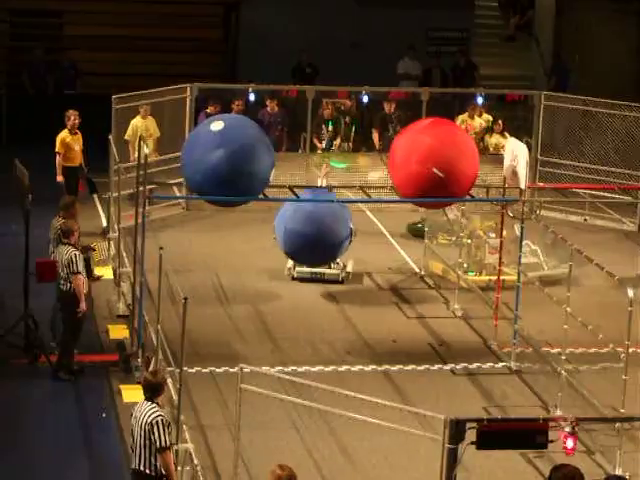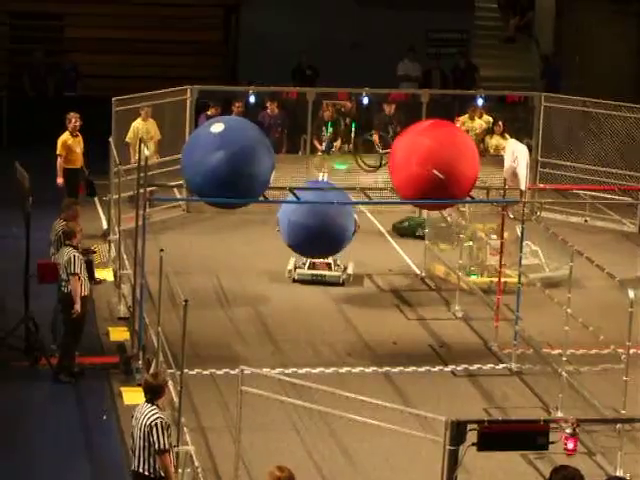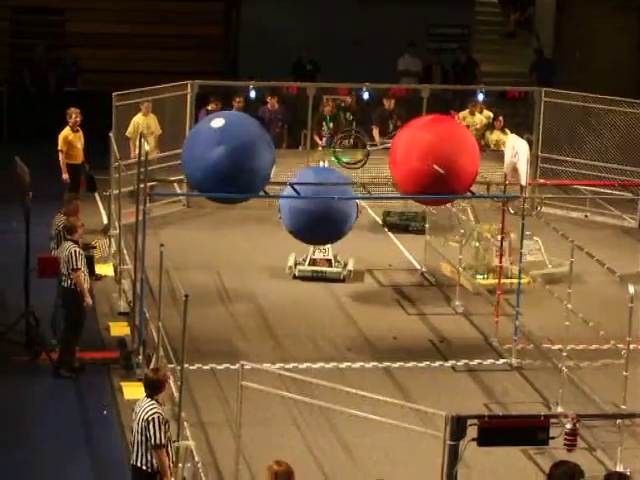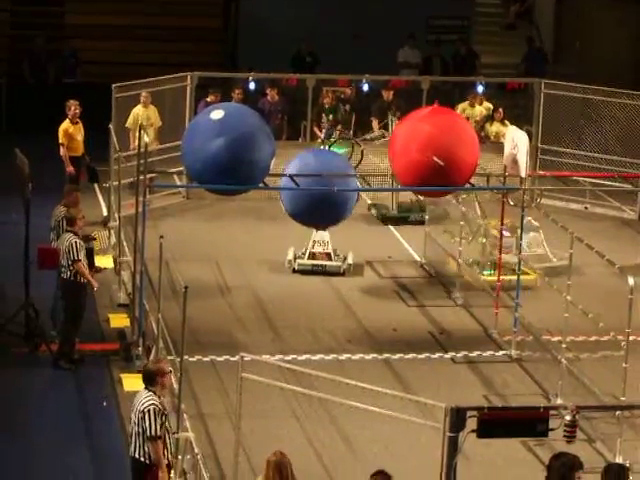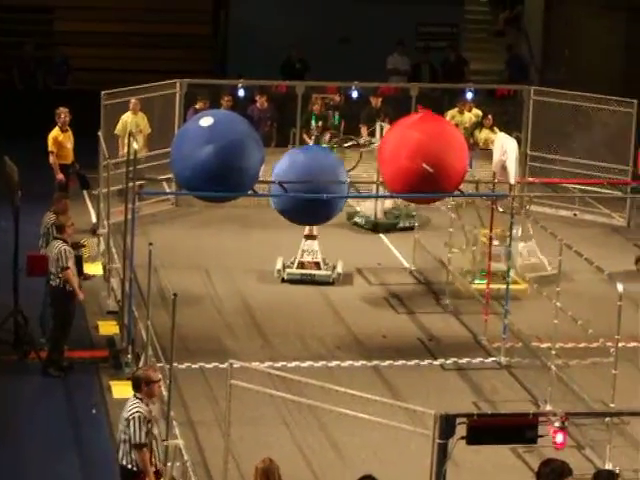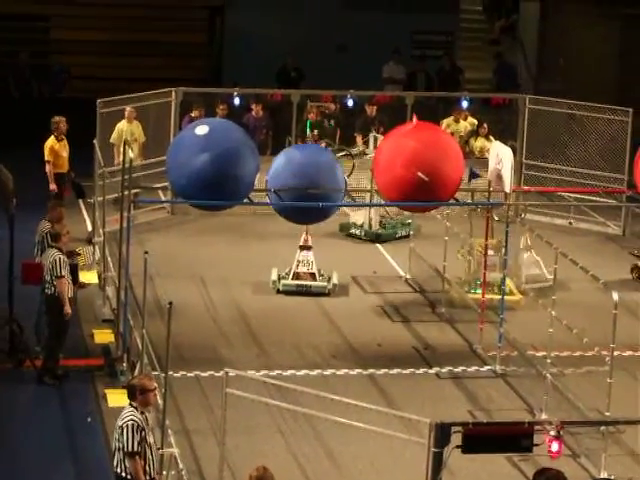
dt=0.2s
person 1, frame 1
left shoulder: (59, 250)
right shoulder: (74, 253)
right elbow: (77, 278)
right wrist: (83, 301)
left hip: (64, 293)
right hip: (73, 296)
left knee: (69, 331)
right knee: (72, 332)
left ankle: (67, 364)
right ankle: (60, 368)
person 1, frame 2
left shoulder: (63, 251)
right shoulder: (74, 255)
right elbow: (74, 280)
right wrist: (77, 302)
left hip: (65, 295)
right hip: (74, 298)
left knee: (70, 333)
right knee: (73, 334)
left ankle: (68, 366)
right ankle: (61, 370)
person 1, frame 3
left shoulder: (64, 246)
right shoulder: (74, 250)
right elbow: (77, 275)
right wrist: (86, 296)
left hip: (66, 289)
right hip: (74, 292)
left knee: (71, 327)
right knee: (73, 329)
left ankle: (69, 361)
right ankle: (61, 365)
person 1, frame 4
left shoulder: (64, 237)
right shoulder: (75, 241)
right elbow: (78, 266)
right wrist: (92, 281)
left hip: (66, 280)
right hip: (75, 284)
left knee: (71, 319)
right knee: (72, 321)
left ankle: (68, 352)
right ankle: (61, 356)
person 1, frame 5
left shoulder: (53, 244)
right shoulder: (64, 248)
right elbow: (67, 274)
right wrist: (78, 291)
left hip: (55, 288)
right hip: (63, 291)
left knee: (60, 327)
right knee: (61, 328)
left ankle: (57, 360)
right ankle: (50, 364)
person 1, frame 6
left shoulder: (48, 253)
right shoulder: (59, 257)
right elbow: (60, 282)
right wrist: (67, 304)
left hip: (50, 296)
right hip: (57, 300)
left knee: (55, 335)
right knee: (56, 336)
left ankle: (52, 368)
right ankle: (45, 372)
